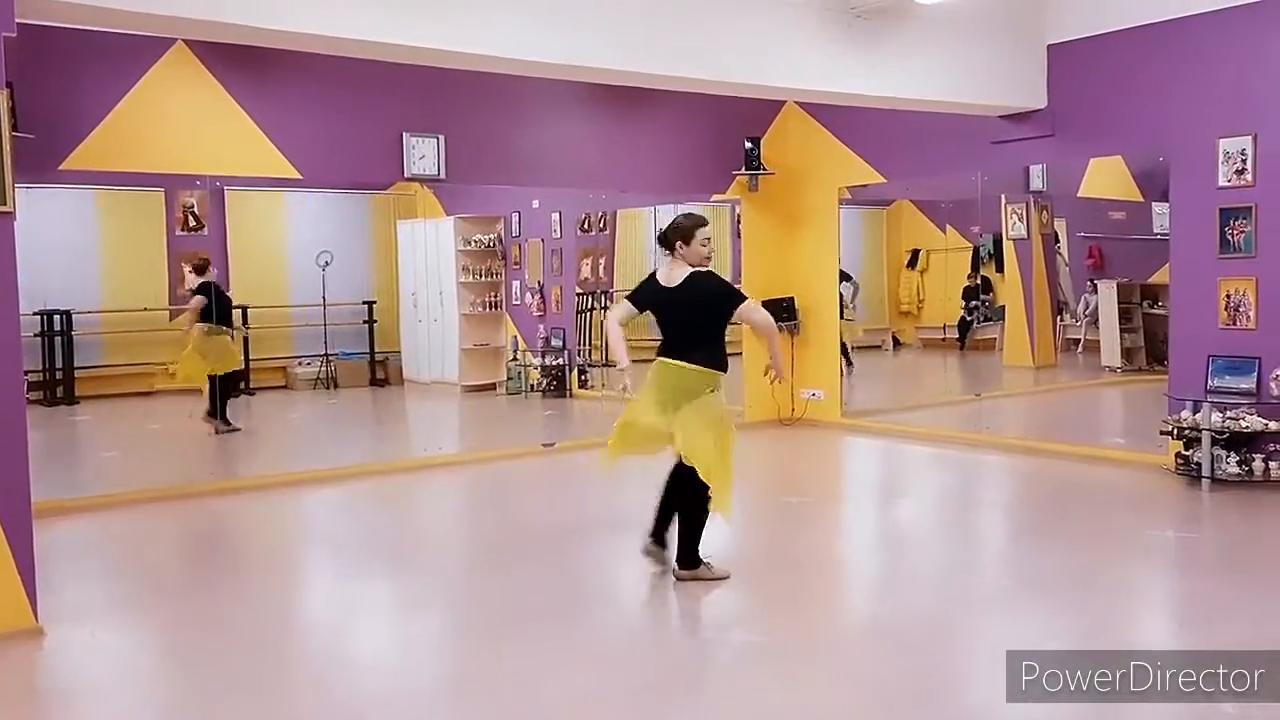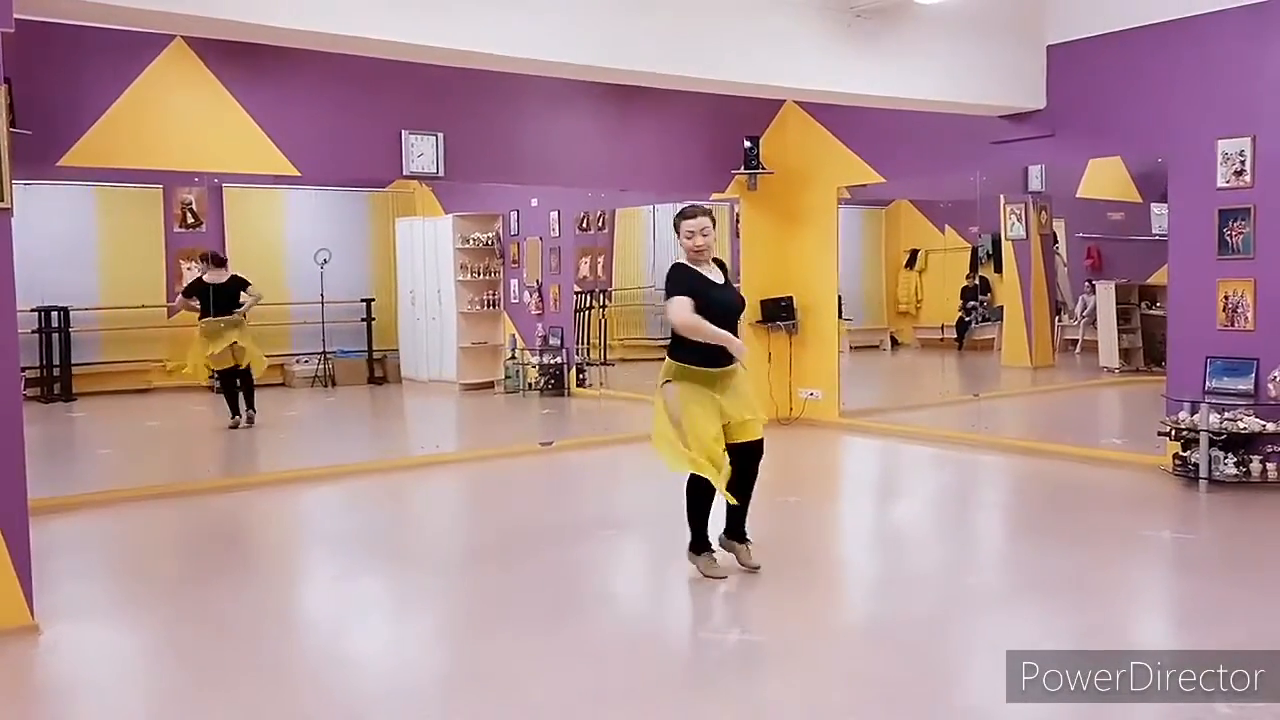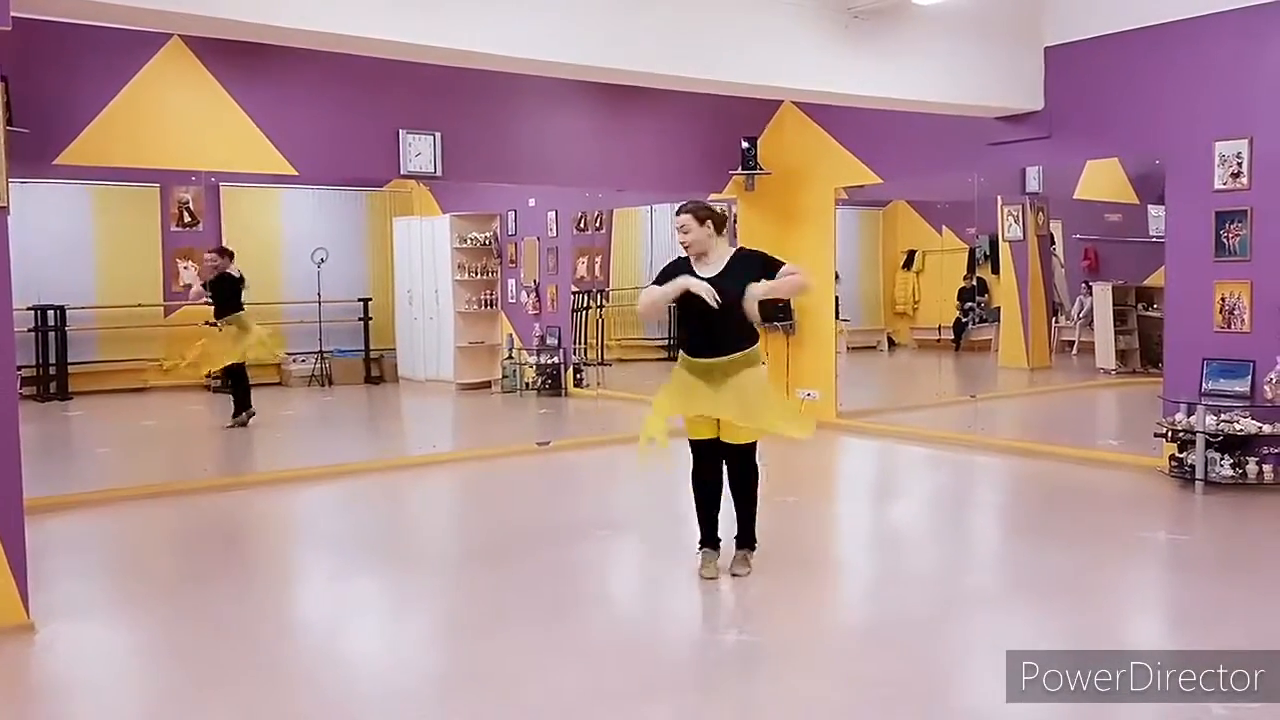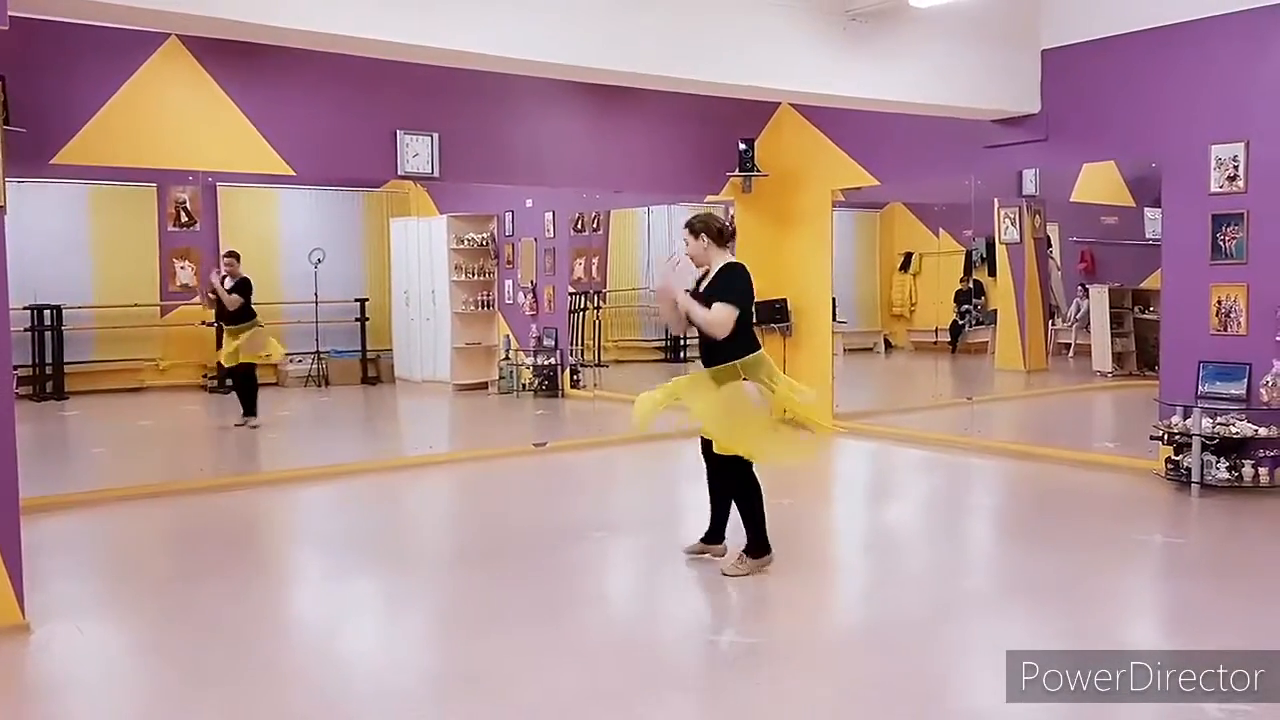
dt=0.2s
person 1, frame 1
left shoulder: (658, 280)
right shoulder: (707, 284)
left elbow: (614, 319)
right elbow: (761, 321)
left wrist: (623, 363)
right wrist: (776, 358)
left hip: (669, 384)
right hip: (695, 390)
left knee: (690, 464)
right knee: (706, 470)
left ankle: (657, 537)
right ankle: (687, 562)
person 1, frame 2
left shoulder: (717, 268)
right shoulder: (680, 274)
right elbow: (682, 321)
left wrist: (730, 328)
right wrist: (729, 340)
left hip: (726, 377)
right hip: (689, 383)
left knee: (750, 453)
right knee: (708, 466)
left ankle: (736, 535)
right ankle: (700, 548)
person 1, frame 3
left shoulder: (747, 260)
right shoulder: (680, 267)
left elbow: (802, 280)
right elbow: (644, 308)
left wrist: (763, 290)
right wrist: (682, 285)
left hip: (741, 370)
right hip: (696, 374)
left knee: (740, 458)
right knee: (705, 460)
left ankle: (746, 543)
right ankle: (709, 545)
person 1, frame 4
left shoulder: (730, 275)
right shoulder: (710, 277)
left elbow: (719, 328)
right elbow: (689, 324)
left wrist: (677, 296)
right wrist: (671, 292)
left hip: (744, 378)
right hip: (724, 377)
left knee: (733, 463)
right knee: (714, 454)
left ankle: (759, 550)
right ankle: (715, 538)
person 2, frame 1
left shoulder: (202, 286)
right shoulder: (209, 286)
right elbow: (194, 306)
right wrist: (192, 328)
left hip: (216, 336)
right hip: (214, 335)
left knee: (221, 378)
right knee: (230, 376)
left ankle: (221, 420)
right ankle: (213, 413)
person 2, frame 2
left shoulder: (198, 283)
right shoulder: (235, 279)
left elbow: (180, 304)
right elbow: (256, 295)
right wrist: (244, 309)
left hip: (210, 331)
right hip: (235, 328)
left knee: (223, 374)
right knee: (244, 370)
left ankle: (236, 415)
right ankle: (250, 410)
person 2, frame 3
left shoulder: (222, 277)
right shoulder: (236, 274)
left elbow: (193, 296)
left wrist: (200, 285)
left hip: (232, 327)
right hip: (239, 324)
left knee: (230, 370)
right knee: (238, 369)
left ankle: (241, 411)
right ankle: (245, 408)
person 2, frame 4
left shoulder: (244, 282)
right shoulder: (223, 279)
left elbow: (231, 305)
right elbow: (210, 305)
left wrist: (216, 285)
right wrist: (206, 295)
left hip: (249, 331)
right hip: (231, 333)
left knee: (247, 371)
right knee: (235, 374)
left ankle: (252, 414)
right ankle: (247, 413)
